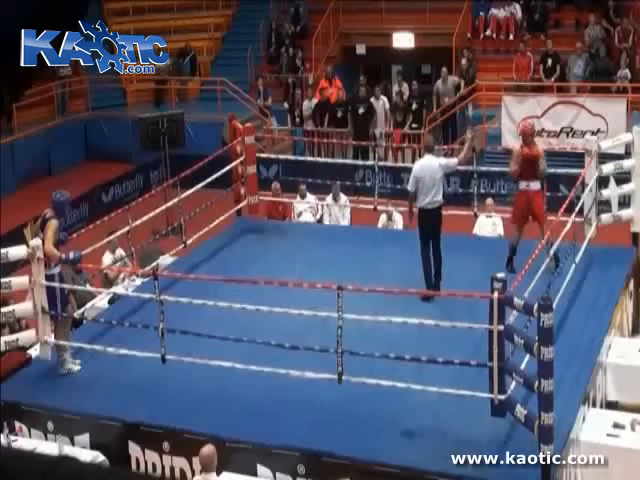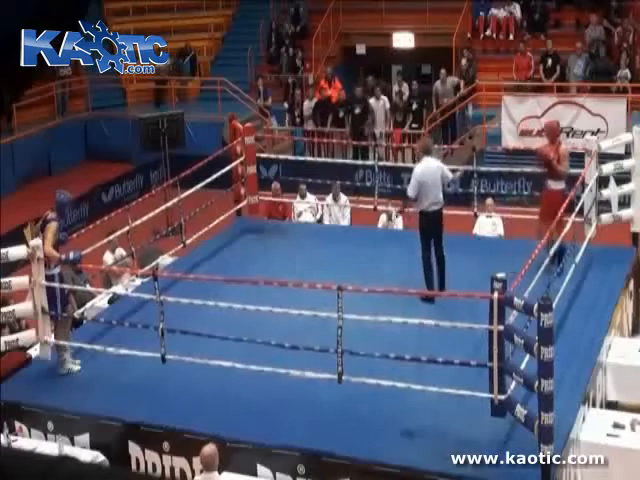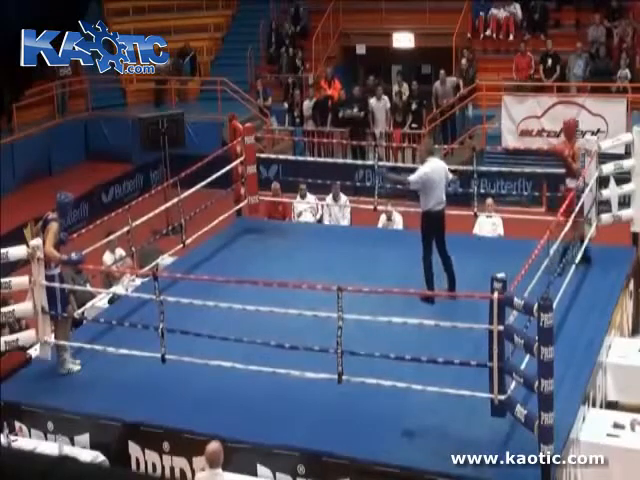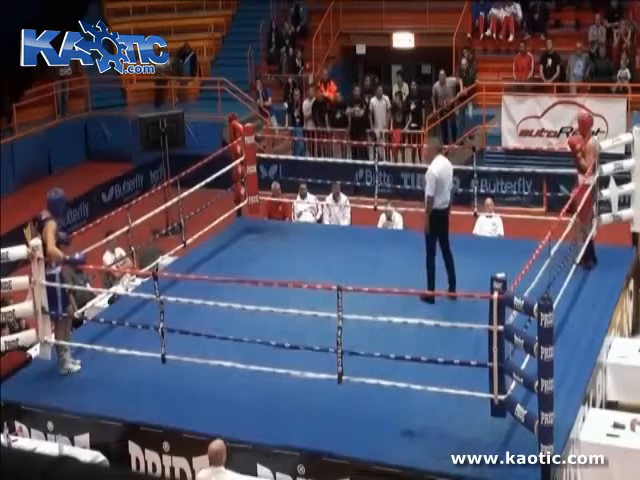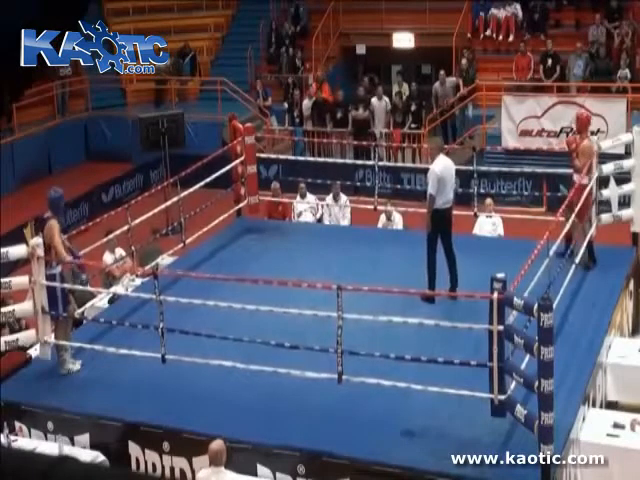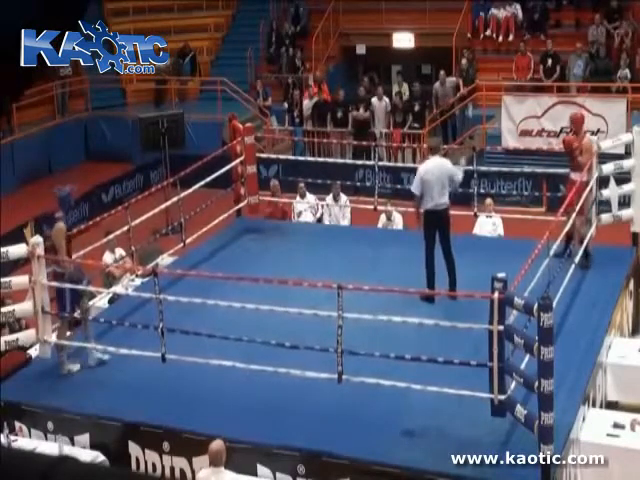
dt=0.4s
person 1, frame 1
left shoulder: (47, 215)
right shoulder: (53, 221)
left elbow: (36, 229)
right elbow: (48, 248)
right wrist: (66, 257)
left hip: (53, 271)
right hip: (51, 273)
left knee: (68, 311)
right knee: (60, 318)
left ankle: (66, 355)
right ankle: (64, 363)
person 1, frame 2
left shoulder: (49, 216)
right shoulder: (53, 223)
left elbow: (38, 231)
right elbow: (47, 250)
right wrist: (66, 258)
left hip: (53, 272)
right hip: (51, 274)
left knee: (68, 311)
right knee: (60, 318)
left ankle: (66, 355)
right ankle: (63, 363)
person 1, frame 3
left shoulder: (49, 217)
right shoulder: (54, 224)
left elbow: (37, 230)
right elbow: (48, 250)
right wrist: (67, 259)
left hip: (53, 272)
right hip: (52, 274)
left knee: (67, 313)
right knee: (60, 319)
left ankle: (66, 355)
right ankle: (63, 363)
person 1, frame 4
left shoulder: (45, 217)
right shoulder: (50, 223)
right elbow: (51, 249)
left wrist: (62, 237)
right wrist: (70, 259)
left hip: (54, 272)
right hip: (52, 274)
left knee: (69, 311)
right knee: (60, 319)
left ankle: (67, 356)
right ankle: (63, 363)
person 1, frame 5
left shoulder: (51, 220)
right shoulder: (52, 223)
right elbow: (59, 252)
left wrist: (74, 253)
right wrist: (72, 263)
left hip: (56, 272)
right hip: (53, 274)
left knee: (69, 312)
right knee: (61, 319)
left ankle: (66, 355)
right ankle: (63, 363)
person 1, frame 6
left shoulder: (62, 221)
right shoulder: (60, 226)
right elbow: (63, 258)
left wrist: (77, 273)
right wrist: (77, 277)
left hip: (67, 272)
right hip: (64, 274)
left knee: (84, 308)
right knee: (66, 319)
left ankle: (91, 353)
right ankle: (63, 363)
person 2, frame 1
left shoulder: (418, 166)
right shoulder: (441, 163)
left elbow: (411, 192)
right elbow: (461, 159)
left wrist: (410, 210)
right wrist: (468, 142)
left hip: (424, 211)
right hip: (437, 210)
left knee: (425, 250)
right knee: (436, 248)
left ankle: (430, 289)
right ankle: (436, 284)
person 2, frame 2
left shoulder: (419, 169)
right shoulder: (438, 164)
left elbow: (411, 195)
right elbow: (449, 178)
left wrist: (402, 208)
left hip: (426, 214)
right hip: (438, 211)
left knee: (426, 253)
right knee: (439, 249)
left ankle: (430, 292)
right ankle: (442, 285)
person 2, frame 3
left shoulder: (425, 170)
right shoulder: (442, 165)
left elbow: (408, 181)
right elbow: (449, 179)
left wrist: (388, 175)
left hip: (429, 214)
right hip: (441, 211)
left knee: (427, 253)
right knee: (442, 250)
left ankle: (430, 292)
right ankle: (452, 287)
person 2, frame 4
left shoulder: (433, 169)
right shoulder: (448, 164)
left elbow: (430, 197)
left wrist: (426, 219)
left hip: (435, 213)
right hip: (445, 211)
left knee: (431, 253)
right knee: (446, 249)
left ankle: (430, 292)
right ankle: (452, 288)
person 2, frame 5
left shoulder: (435, 168)
right shoulder: (450, 163)
left elbow: (431, 196)
left wrist: (428, 218)
left hip: (436, 212)
right hip: (448, 210)
left knee: (432, 252)
right knee: (449, 249)
left ankle: (431, 292)
right ankle: (453, 288)
person 2, frame 6
left shoulder: (423, 168)
right shoulder: (446, 164)
left elbow: (416, 194)
right elbow: (458, 180)
left wrist: (418, 212)
right wrist: (462, 164)
left hip: (429, 214)
right hip: (444, 212)
left knee: (429, 253)
right knee: (447, 251)
left ankle: (430, 292)
right ankle: (452, 289)
person 3, frame 1
left shoulder: (539, 151)
right shoulder: (517, 151)
left elbow: (542, 173)
right elbow: (512, 173)
left wrist: (537, 162)
right wrist: (520, 161)
left hip: (537, 191)
right hip: (523, 191)
left knee: (544, 227)
right knee: (518, 228)
left ankle: (556, 261)
right ankle: (510, 262)
person 3, frame 2
left shoulder: (562, 150)
right shoulder: (547, 147)
left elbow: (564, 172)
left wrist: (553, 162)
right wrist: (543, 160)
left hip: (558, 190)
right hip: (548, 189)
left knee: (557, 226)
right knee: (544, 226)
left ankle: (559, 261)
right ankle: (559, 254)
person 3, frame 3
left shoulder: (577, 147)
right shoulder: (568, 145)
left elbow: (578, 171)
left wrist: (567, 159)
right wrist: (563, 158)
left hip: (575, 188)
right hip: (570, 186)
left knee: (572, 224)
right knee: (577, 223)
left ankle: (562, 261)
right ankle: (585, 255)
person 3, frame 4
left shoulder: (590, 144)
right shoulder: (583, 140)
left elbow: (588, 168)
left wrist: (578, 153)
right wrist: (576, 150)
left hip: (587, 185)
right hip: (582, 183)
left knee: (585, 221)
right knee: (582, 220)
left ankle: (591, 258)
right ankle: (586, 255)
person 3, frame 5
left shoulder: (586, 144)
right shoulder: (578, 140)
left elbow: (580, 168)
left wrist: (573, 152)
right wrist: (572, 150)
left hip: (582, 184)
right hip: (576, 182)
left knee: (582, 221)
right knee: (570, 216)
left ankle: (591, 258)
right ankle: (569, 249)
person 3, frame 6
left shoulder: (586, 141)
right shoulder: (574, 138)
left elbow: (585, 165)
left wrist: (575, 151)
right wrist: (568, 150)
left hip: (582, 182)
right hip: (572, 179)
left knee: (579, 219)
left ankle: (586, 256)
right ankle: (567, 249)
